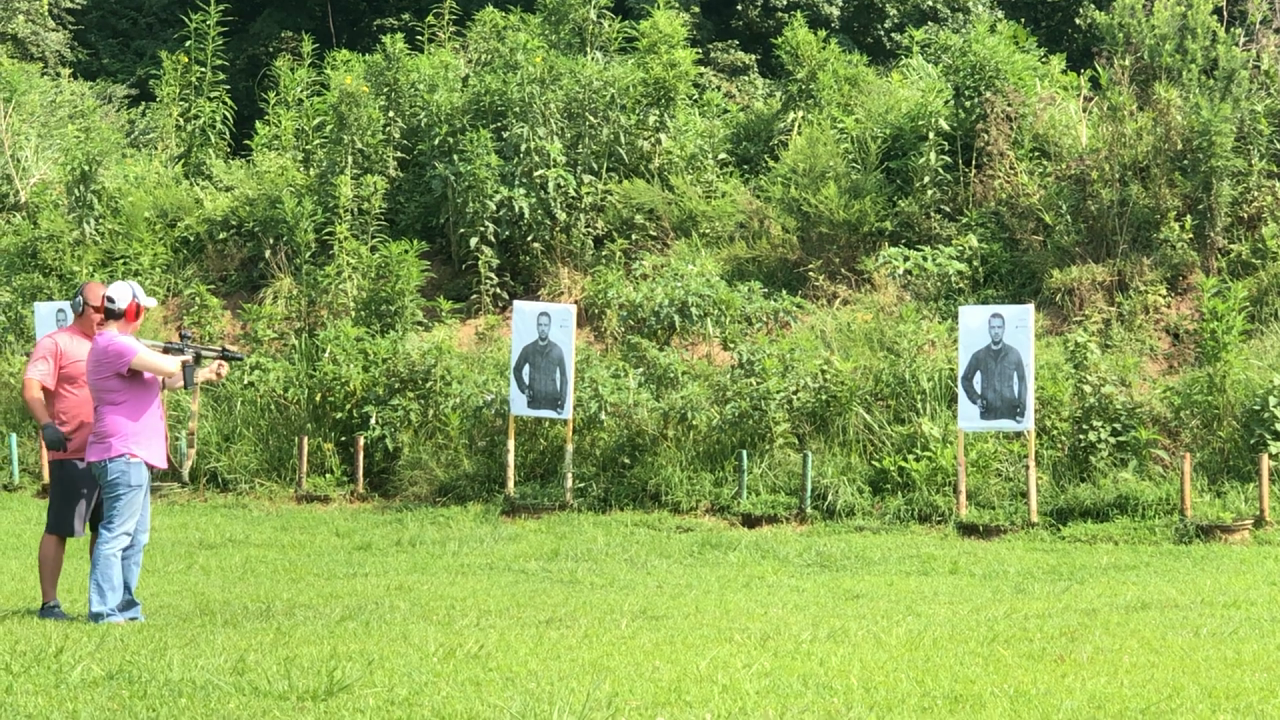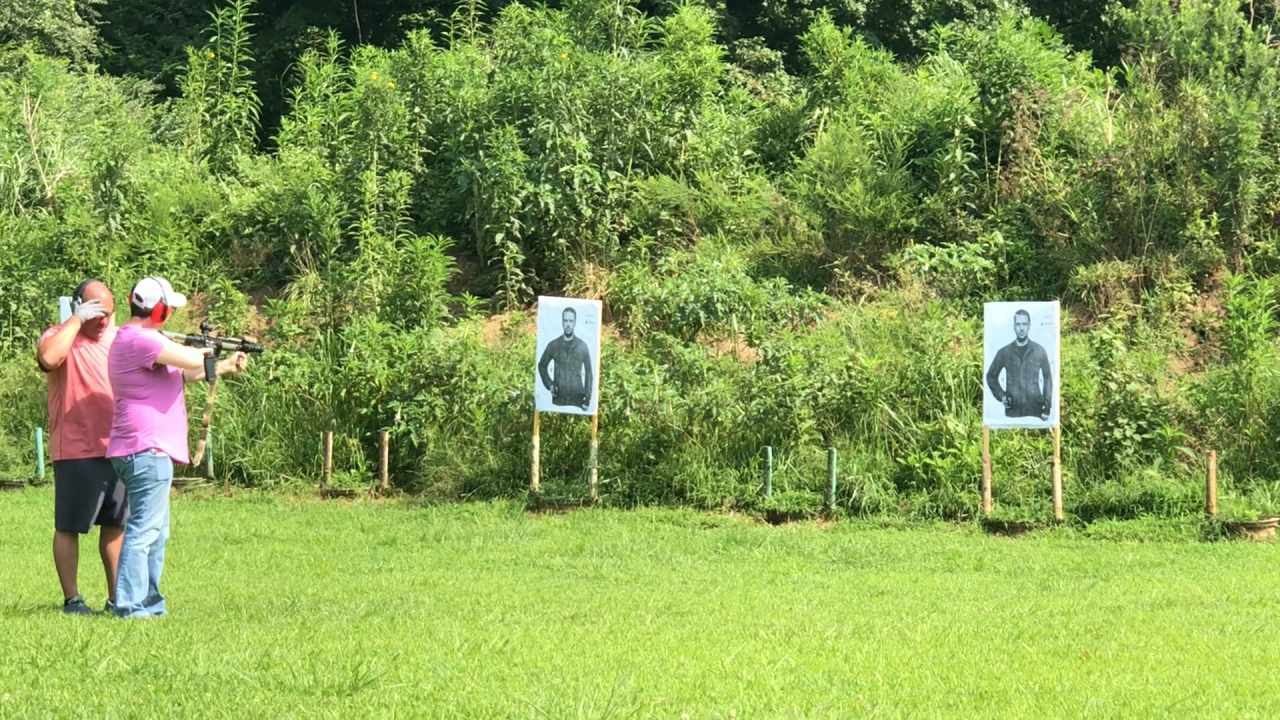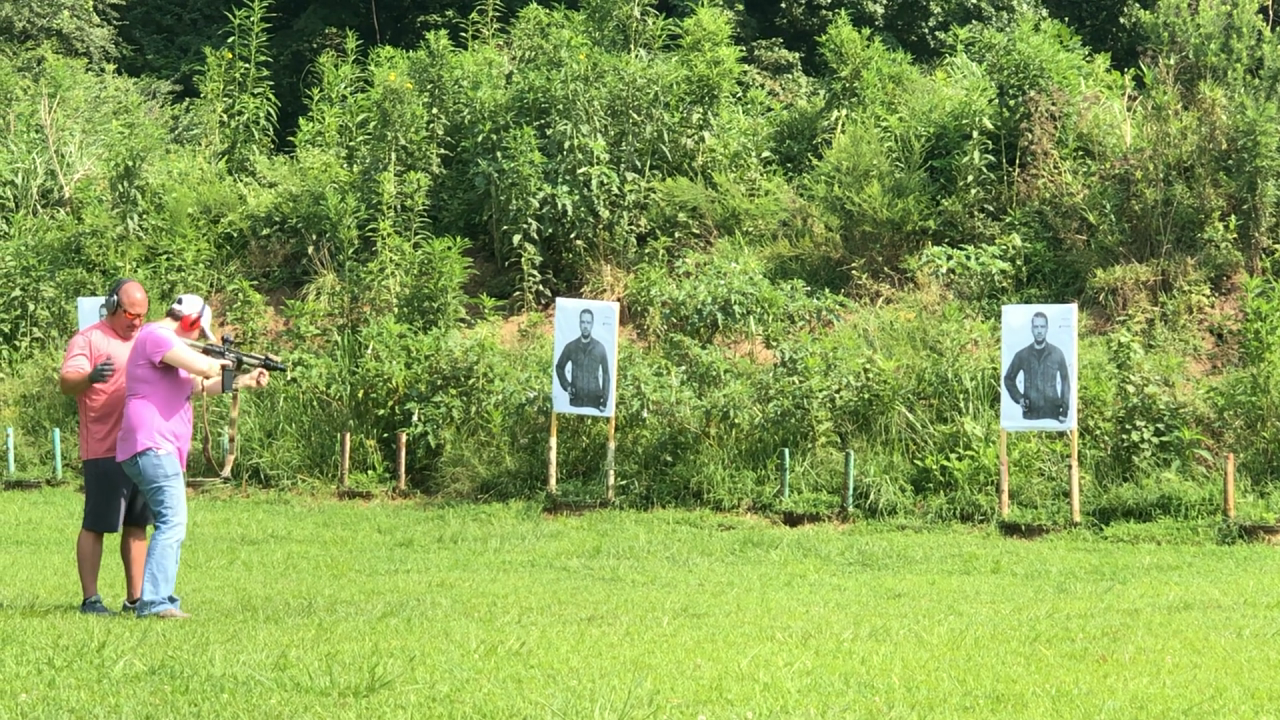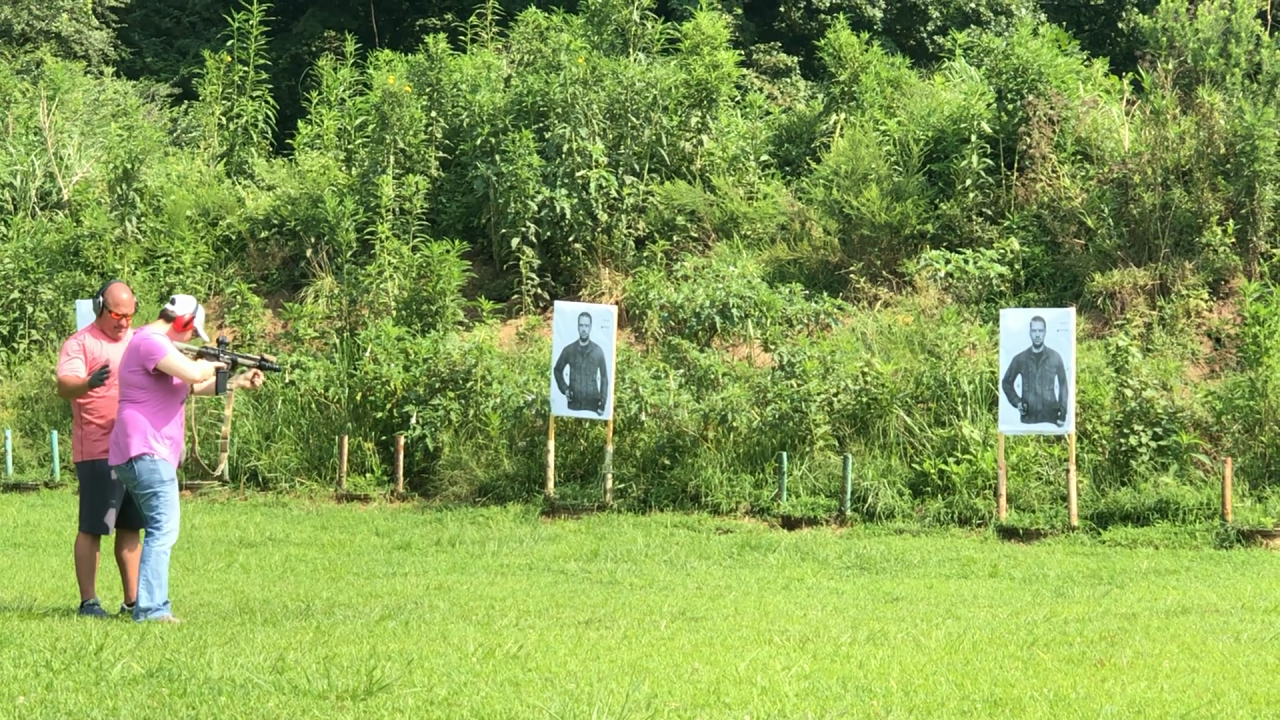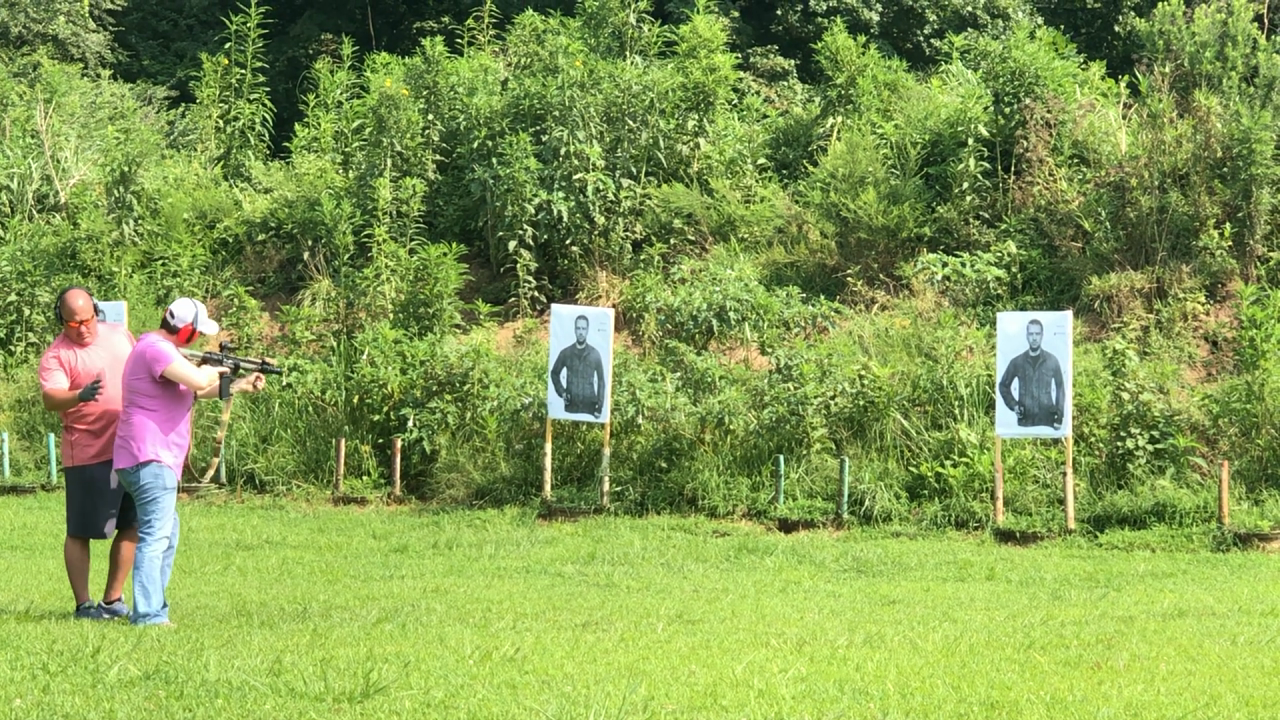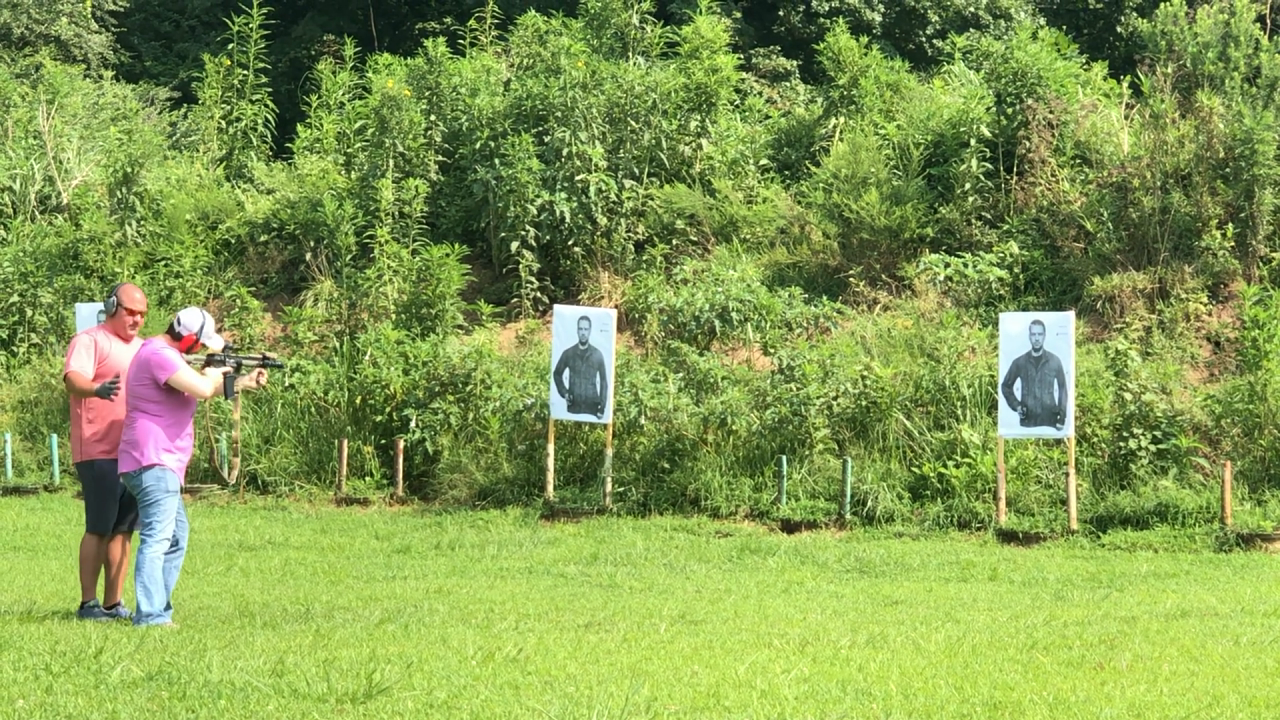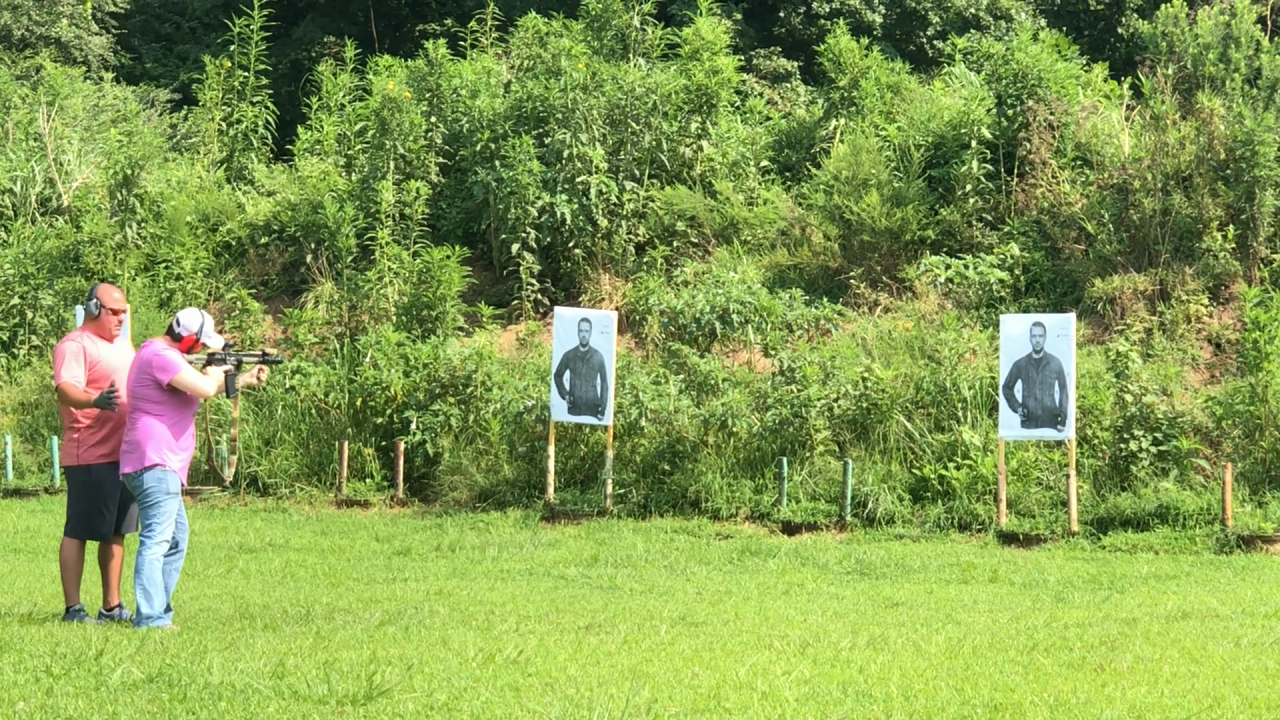
dt=0.7s
person 1, frame 1
right shoulder: (55, 343)
right elbow: (30, 388)
right wrist: (46, 425)
right hip: (72, 452)
right knee: (59, 528)
right ankle: (49, 603)
person 1, frame 2
left shoulder: (115, 334)
right shoulder: (60, 335)
right elbow: (48, 358)
right wrist: (77, 320)
right hip: (77, 451)
left knee: (115, 525)
right knee: (69, 526)
left ankle: (116, 596)
right ankle: (71, 598)
person 1, frame 3
right shoulder: (88, 339)
right elbow: (66, 384)
right wrist: (90, 377)
right hip: (105, 450)
left knee: (137, 524)
right knee: (95, 524)
left ankle: (136, 597)
right ankle: (90, 598)
person 1, frame 4
right shoulder: (79, 343)
right elbow: (64, 386)
right wrist: (89, 383)
right hip: (98, 451)
left knee: (131, 527)
right knee: (93, 527)
left ankle: (132, 600)
right ankle: (88, 601)
person 1, frame 5
left shoulder: (120, 335)
right shoulder: (56, 355)
right elbow: (50, 399)
right wrist: (79, 396)
right hip: (89, 455)
left knee: (132, 526)
right knee: (81, 532)
left ankle: (113, 599)
right ankle: (83, 604)
person 1, frame 6
left shoulder: (143, 348)
right shoulder: (89, 340)
right elbow: (73, 379)
right wrist: (96, 389)
right hip: (98, 451)
left knee: (122, 530)
right knee: (99, 527)
left ankle: (113, 603)
right ankle: (88, 603)
person 1, frame 7
left shoulder: (123, 345)
right shoulder: (74, 345)
right elbow: (65, 390)
right wrist: (94, 400)
left hip: (123, 454)
right hip: (90, 456)
left knee: (115, 532)
right knee: (79, 532)
left ankle: (112, 606)
right ankle: (73, 608)
person 2, frame 1
left shoulder: (117, 344)
right shoulder: (115, 344)
left elbow: (159, 382)
right elbow: (166, 368)
left wrist: (205, 374)
right wrist: (178, 359)
left hip: (133, 455)
right hip: (122, 455)
left knee: (135, 537)
right knee: (116, 535)
left ankle: (124, 607)
right ankle: (103, 613)
person 2, frame 2
left shoulder: (137, 337)
right shoulder: (140, 339)
left elbow: (179, 373)
right elbow: (191, 361)
left wrist: (225, 366)
right wrist: (199, 350)
left hip: (149, 449)
right hip: (146, 450)
left knee: (156, 530)
right knee: (144, 529)
left ankle: (148, 602)
right ankle: (129, 607)
person 2, frame 3
left shoulder: (165, 340)
right shoulder: (156, 335)
left elbow: (198, 385)
right elbow: (200, 365)
left wrist: (243, 381)
right wrist: (217, 362)
left hip: (161, 448)
right hip: (151, 446)
left knee: (173, 525)
right knee: (172, 522)
left ankle: (161, 600)
right ankle: (154, 600)
person 2, frame 4
left shoulder: (155, 344)
right shoulder: (150, 341)
left elbow: (190, 387)
right elbow: (193, 374)
left wrist: (237, 382)
right wrist: (209, 365)
left hip: (153, 453)
right hip: (145, 452)
left knee: (164, 528)
right knee: (164, 527)
left ankle: (154, 605)
right ankle: (150, 608)
person 2, frame 5
left shoulder: (160, 348)
right shoulder: (156, 349)
left elbow: (193, 391)
right elbow: (199, 381)
left wrist: (238, 386)
right wrist: (212, 371)
left hip: (153, 459)
right hip: (150, 459)
left knee: (166, 535)
right knee: (155, 535)
left ankle: (153, 608)
right ankle: (148, 614)
person 2, frame 6
left shoulder: (165, 352)
right shoulder: (160, 355)
left elbow: (194, 389)
right elbow: (202, 389)
left wrist: (243, 383)
right wrist: (213, 375)
left hip: (160, 462)
right hip: (154, 462)
left knee: (176, 537)
right knee: (157, 537)
left ankle: (157, 608)
right ankle: (150, 615)
person 2, frame 7
left shoulder: (164, 353)
right shoulder: (161, 356)
left elbow: (196, 388)
right elbow: (205, 389)
left wrist: (243, 379)
right wrist: (214, 374)
left hip: (160, 464)
right hip: (155, 462)
left knee: (175, 539)
right knee: (157, 539)
left ankle: (158, 611)
right ankle: (150, 617)
